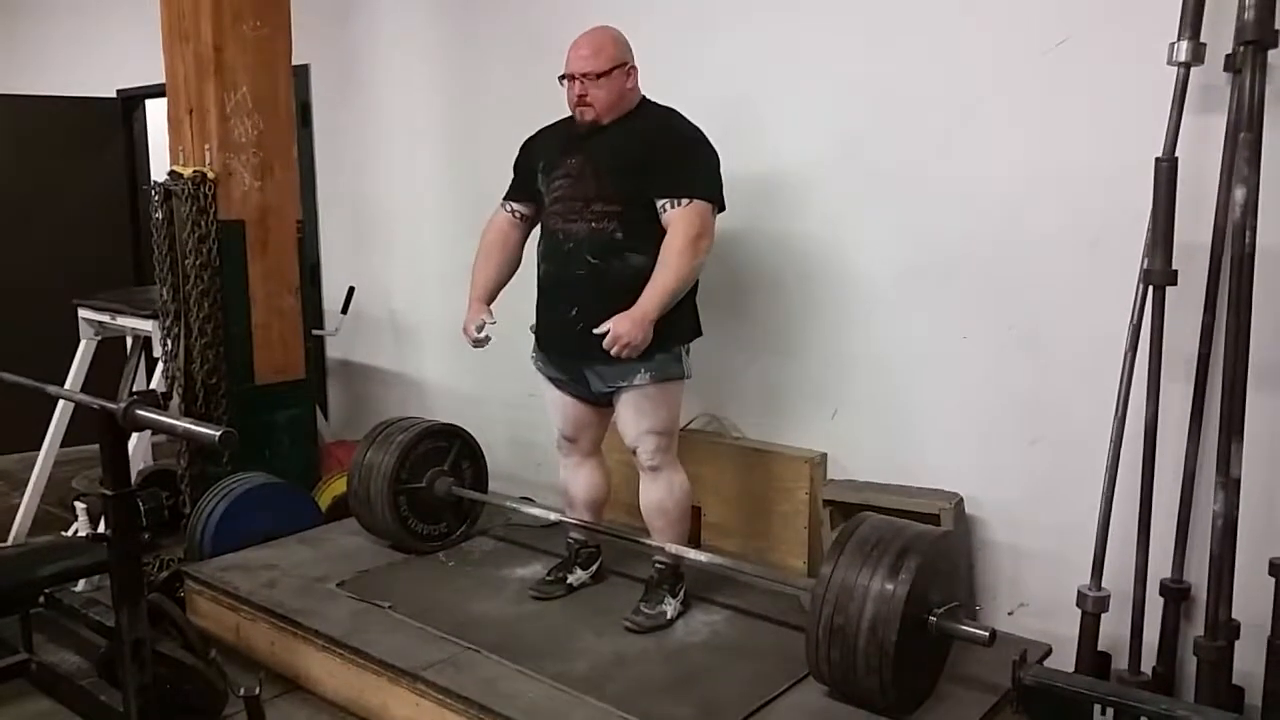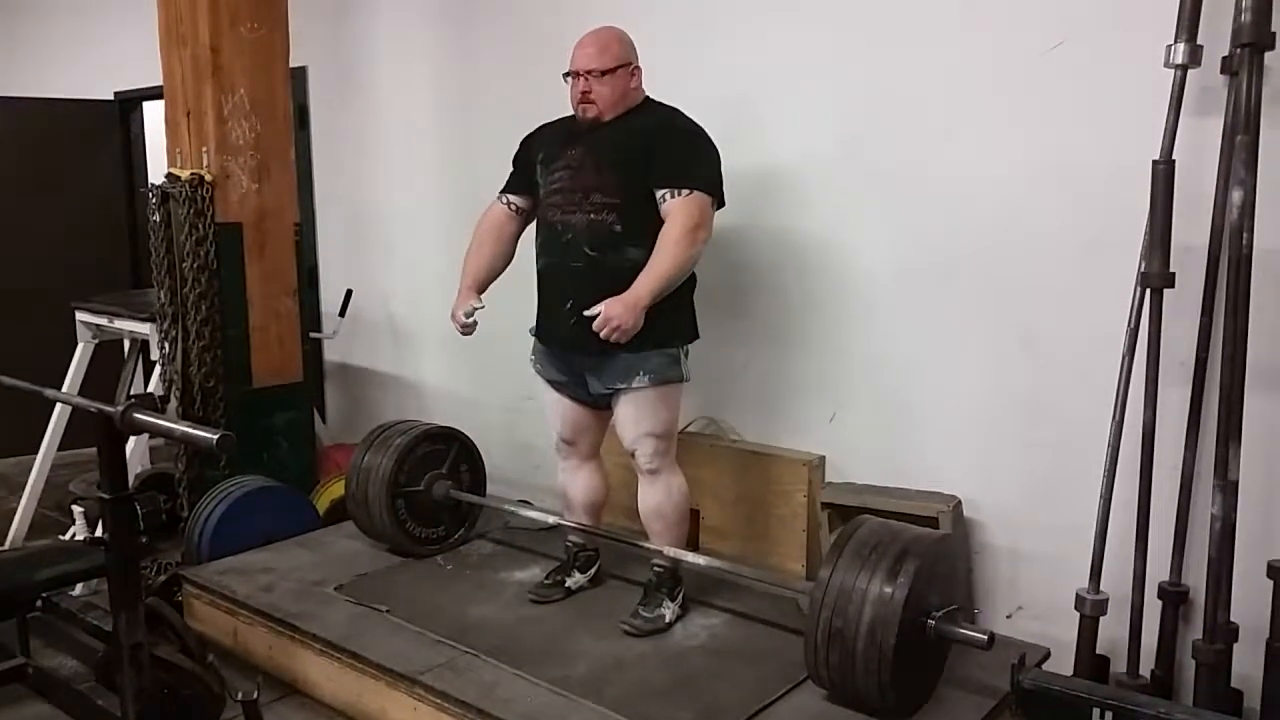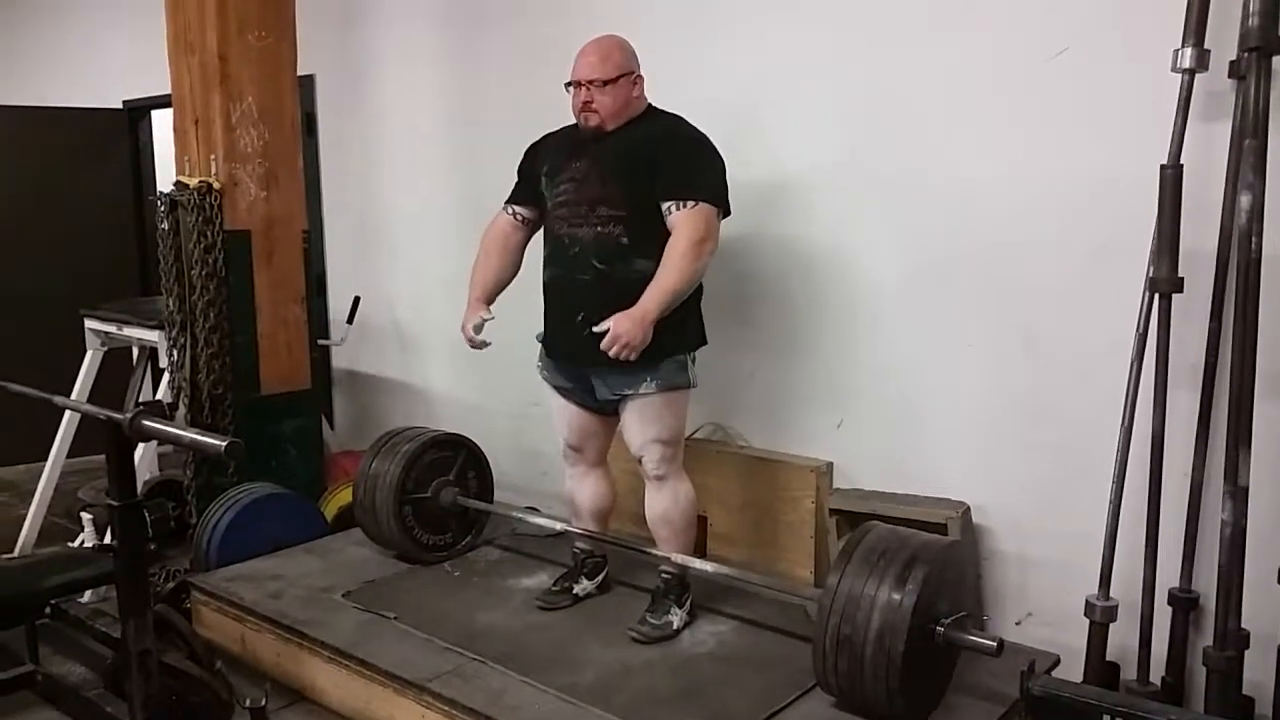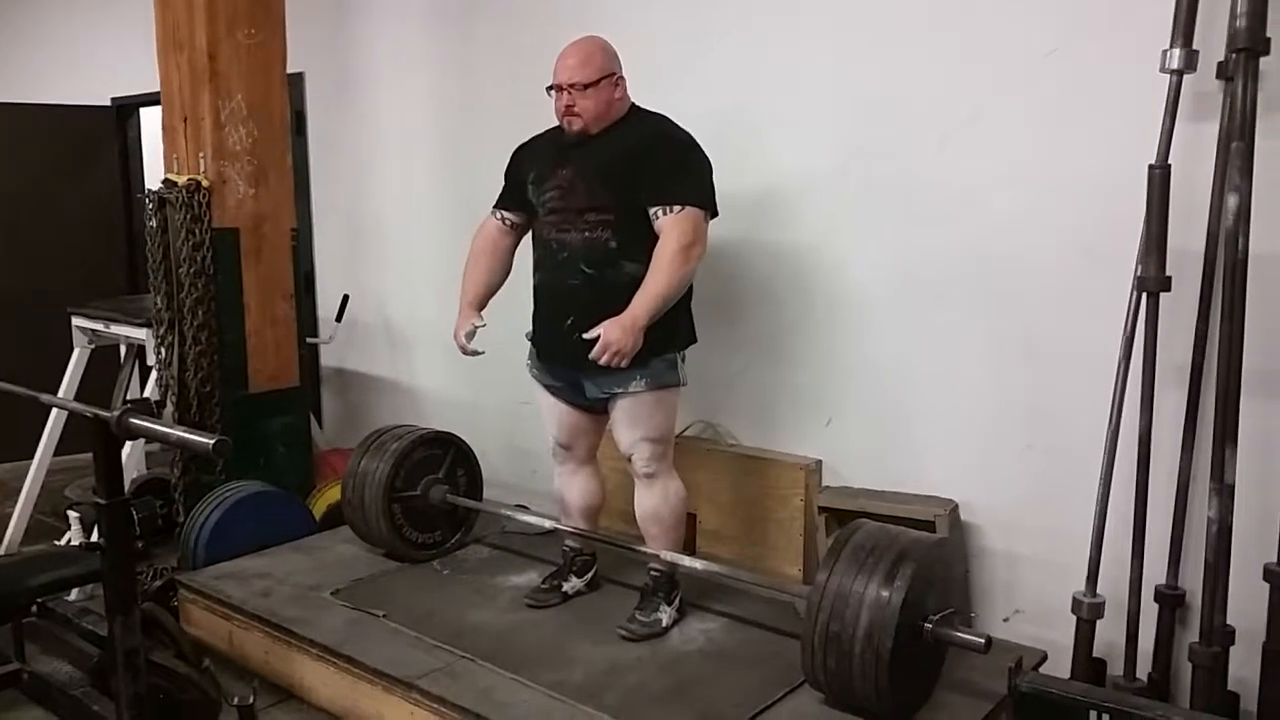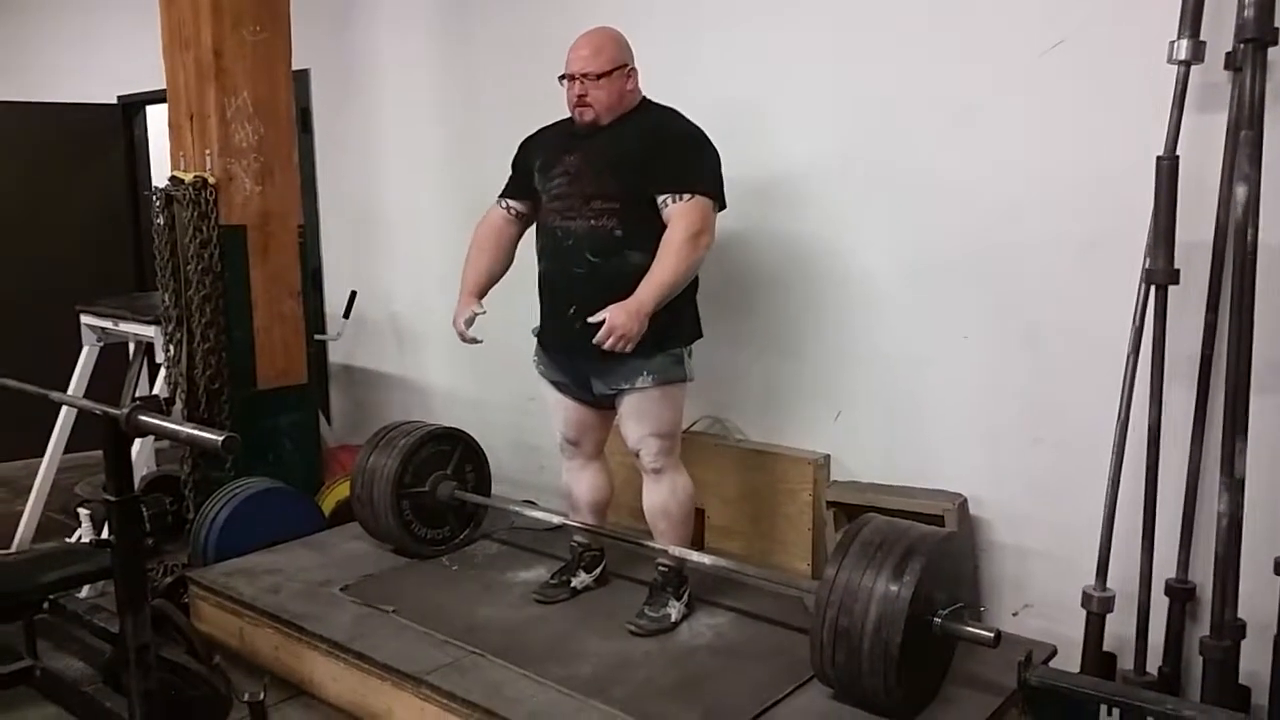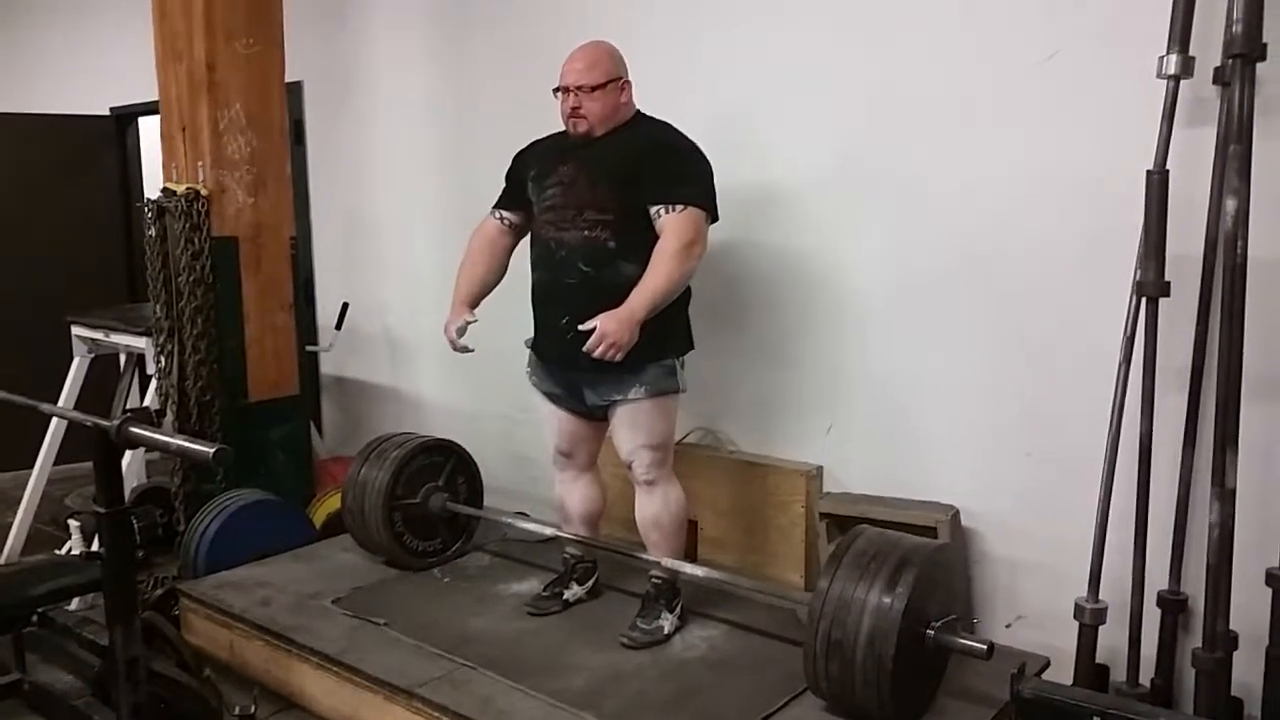
dt=0.5s
person 1, frame 1
left shoulder: (670, 139)
right shoulder: (545, 145)
left elbow: (690, 234)
right elbow: (508, 224)
left wrist: (644, 315)
right wrist: (479, 299)
left hip: (639, 339)
right hip: (561, 336)
left knee: (653, 454)
right knee: (573, 447)
left ankle: (668, 579)
right ankle: (583, 554)
person 1, frame 2
left shoulder: (670, 135)
right shoulder: (545, 141)
left elbow: (689, 224)
right elbow: (504, 216)
left wrist: (636, 300)
right wrist: (470, 287)
left hip: (640, 339)
right hip: (560, 335)
left knee: (652, 458)
right knee: (573, 450)
left ankle: (667, 583)
right ankle: (581, 557)
person 1, frame 3
left shoulder: (675, 144)
right shoulder: (550, 151)
left elbow: (695, 235)
right elbow: (509, 227)
left wrist: (644, 315)
right wrist: (479, 299)
left hip: (647, 347)
right hip: (568, 344)
left knee: (659, 463)
right knee: (580, 456)
left ankle: (674, 590)
right ankle: (589, 565)
person 1, frame 4
left shoulder: (661, 146)
right shoulder: (535, 154)
left elbow: (683, 240)
right elbow: (498, 231)
left wrist: (634, 322)
right wrist: (470, 306)
left hip: (637, 348)
right hip: (556, 344)
left knee: (648, 463)
right knee: (569, 455)
left ankle: (664, 587)
right ankle: (578, 563)
person 1, frame 5
left shoulder: (670, 138)
right shoulder: (544, 146)
left elbow: (692, 228)
right elbow: (503, 220)
left wrist: (641, 306)
right wrist: (471, 292)
left hip: (643, 342)
right hip: (564, 338)
left knee: (657, 458)
right knee: (578, 450)
left ankle: (673, 581)
right ankle: (587, 559)
person 1, frame 6
left shoulder: (662, 150)
right shoulder: (538, 158)
left elbow: (684, 239)
right elbow: (497, 231)
left wrist: (631, 315)
right wrist: (463, 302)
left hip: (636, 352)
right hip: (557, 350)
left knee: (649, 469)
right knee: (570, 462)
left ankle: (665, 593)
right ankle: (579, 570)
